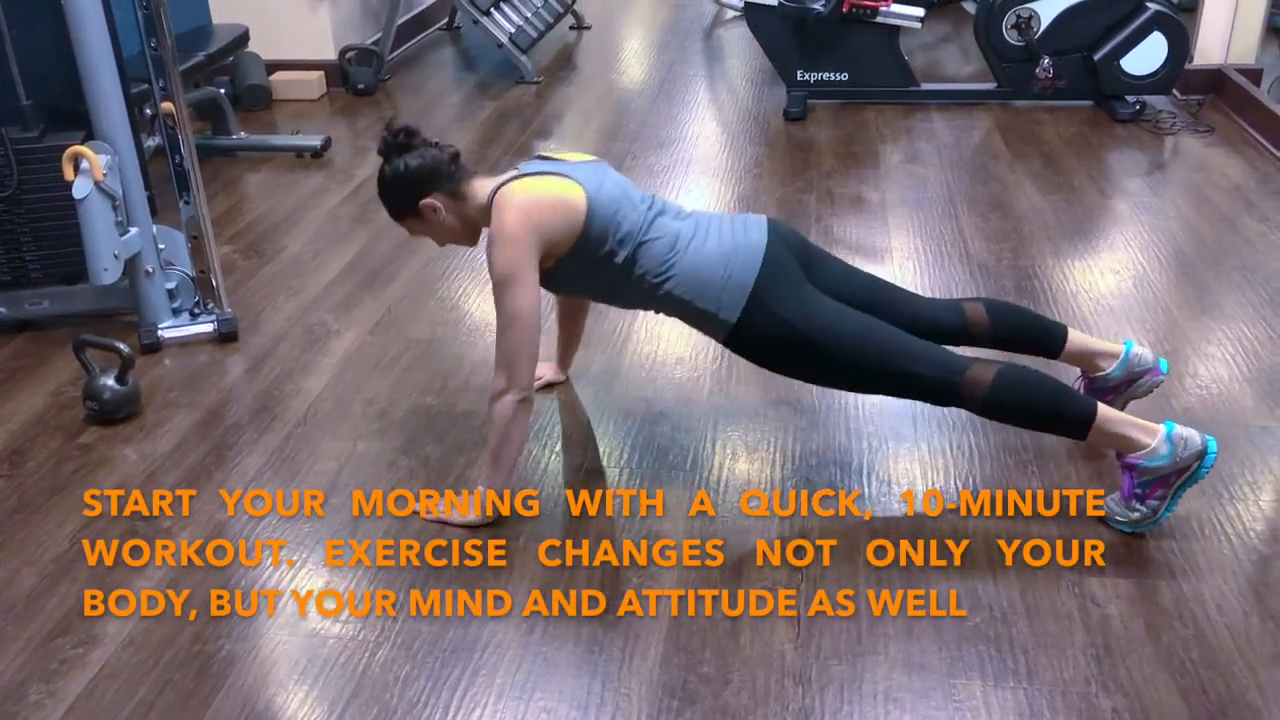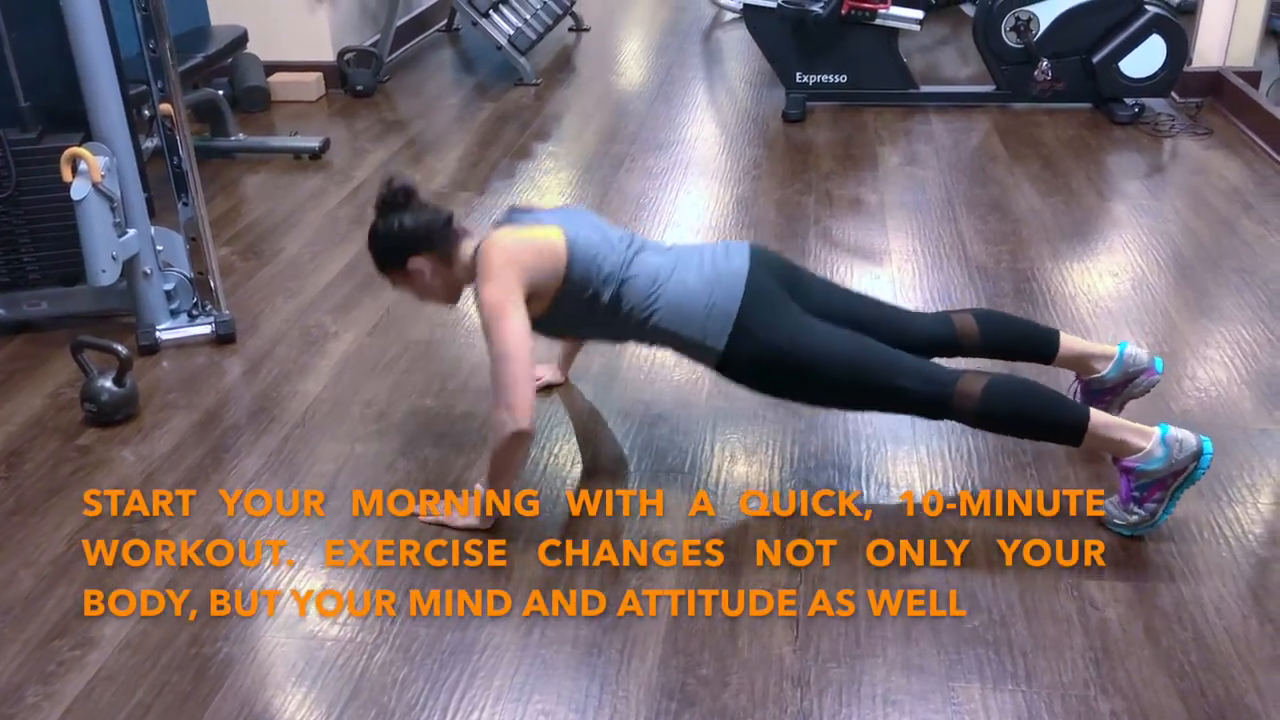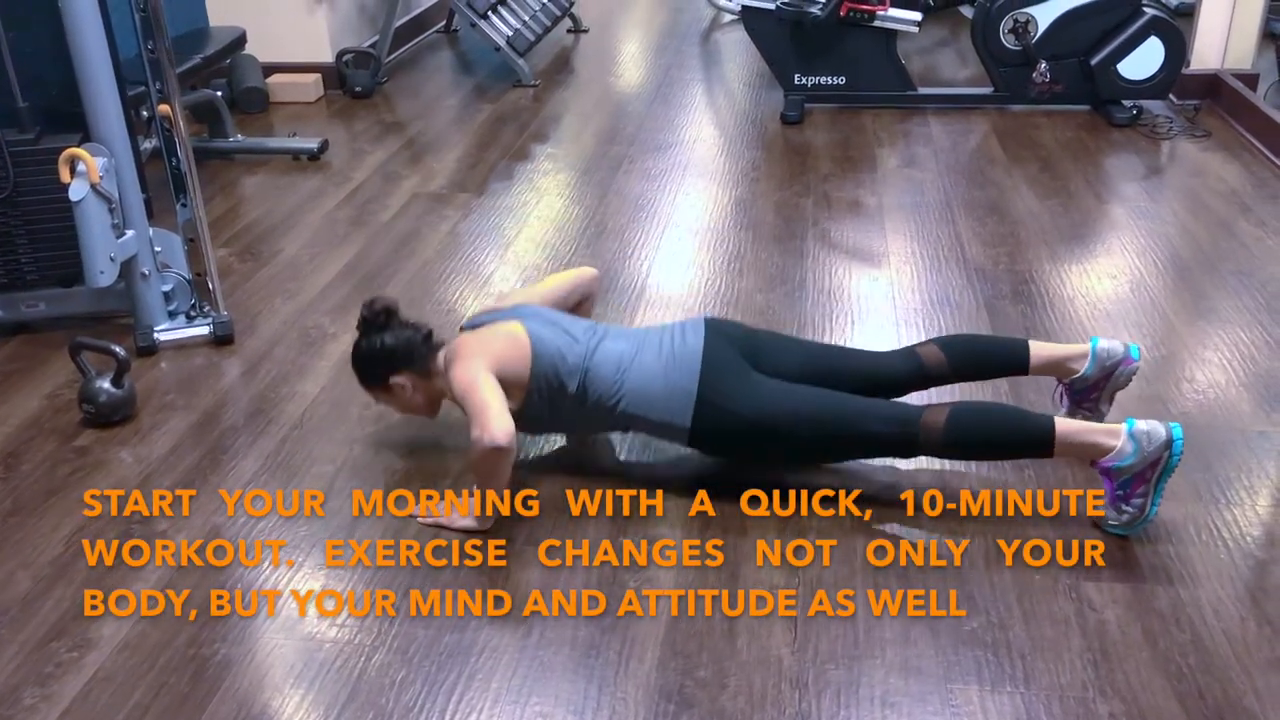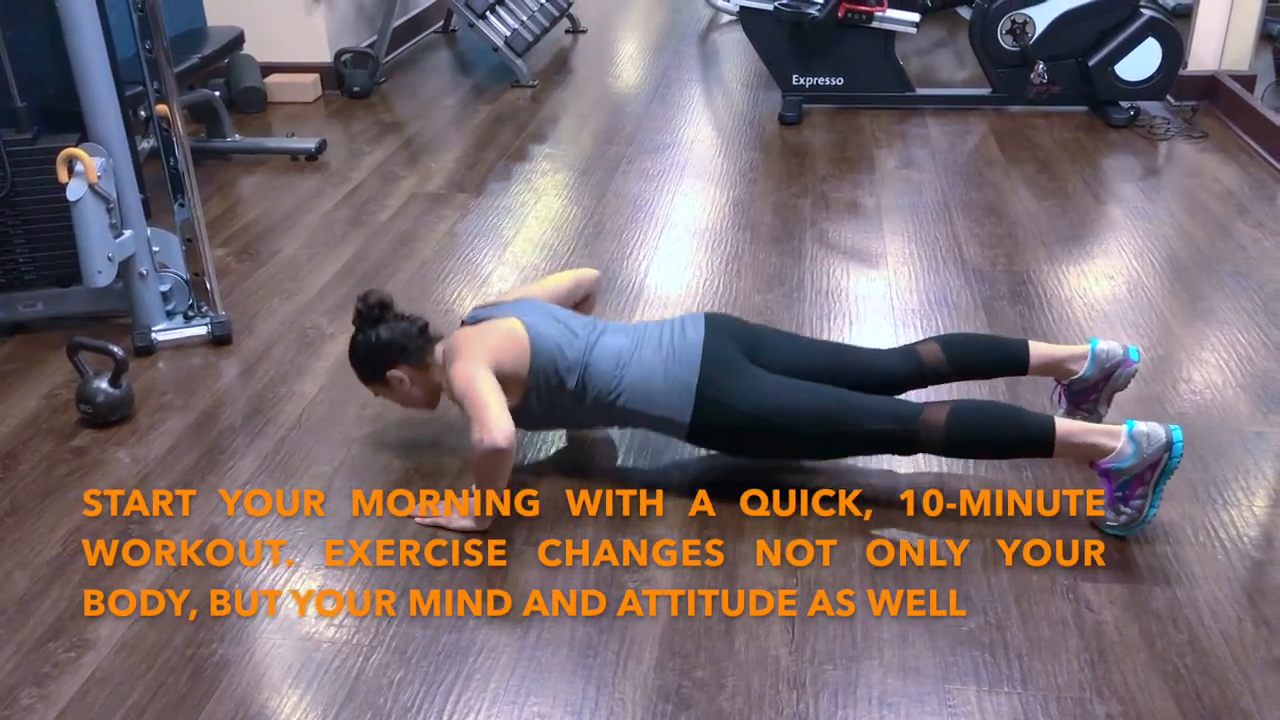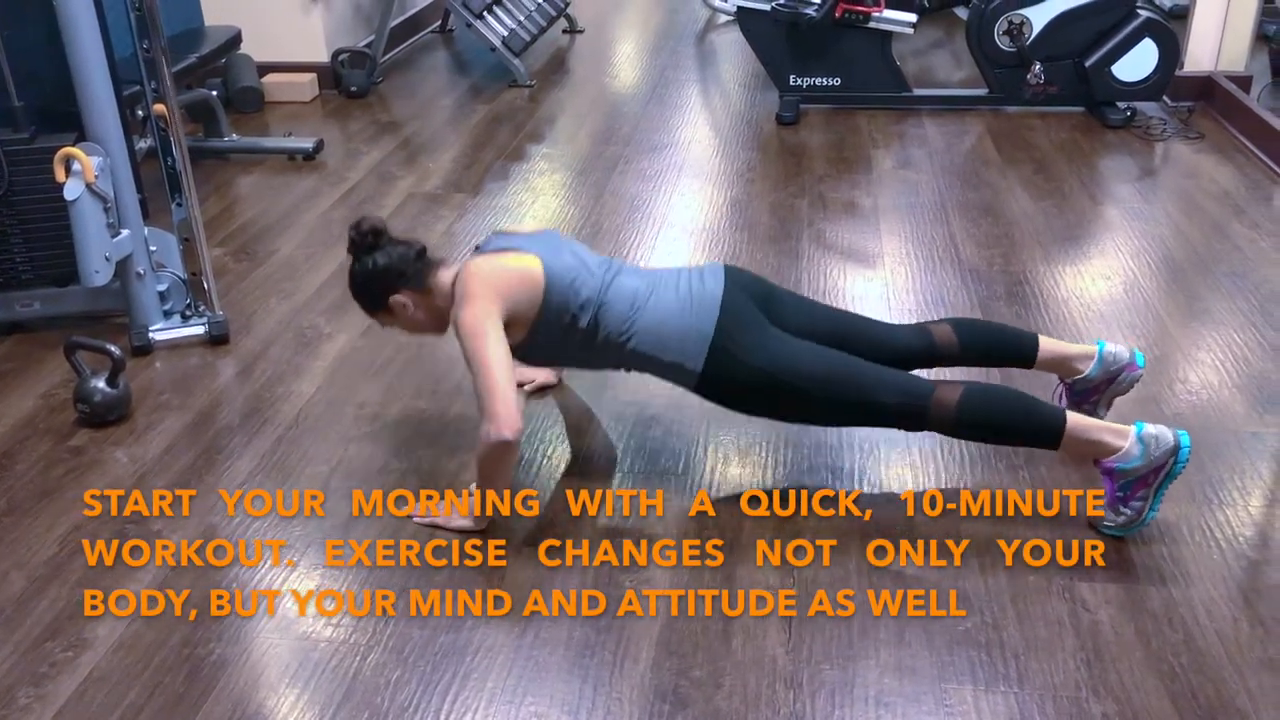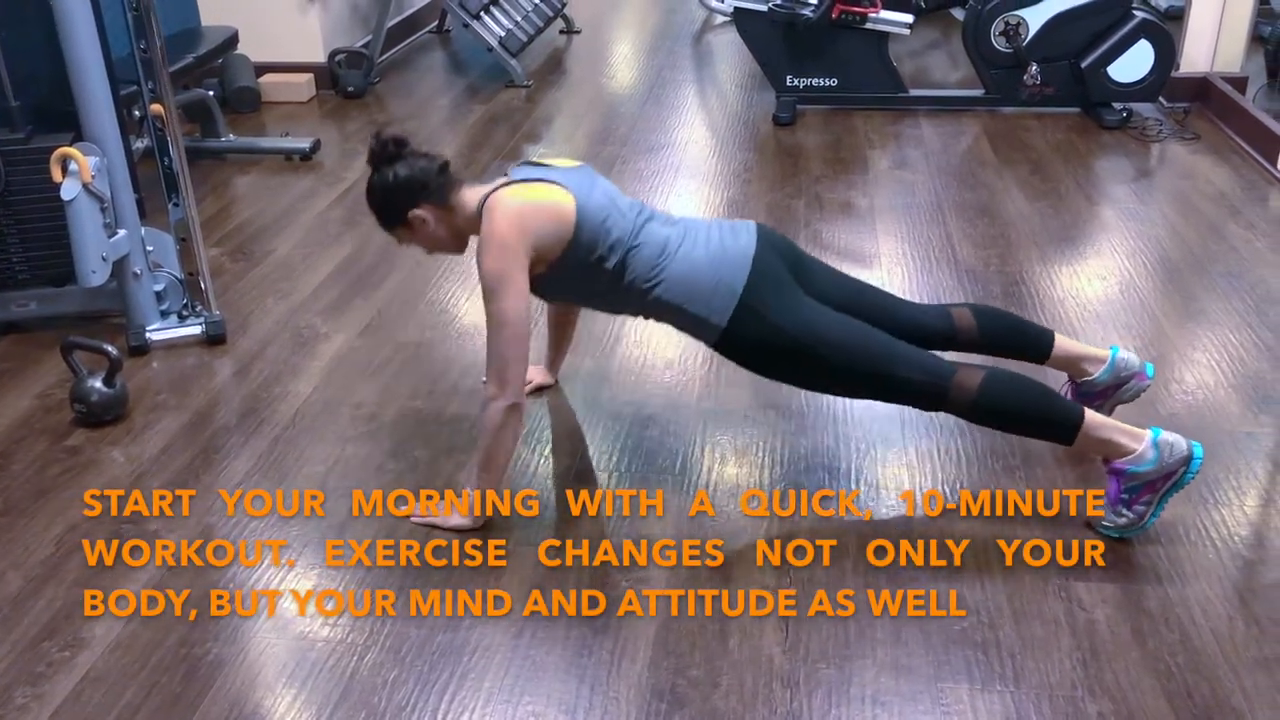
dt=0.3s
person 1, frame 1
left shoulder: (510, 227)
right shoulder: (537, 172)
left elbow: (510, 389)
left wrist: (483, 503)
right wrist: (566, 364)
left hip: (748, 301)
right hip: (757, 246)
left knee: (937, 375)
right knee: (934, 321)
left ankle: (1159, 448)
right ankle: (1114, 360)
person 1, frame 2
left shoulder: (494, 274)
right shoulder: (521, 224)
left elbow: (513, 420)
left wrist: (483, 507)
right wrist: (561, 365)
left hip: (732, 328)
right hip: (737, 271)
left knee: (926, 388)
right knee: (926, 334)
left ankle: (1150, 450)
right ankle: (1107, 361)
person 1, frame 3
left shoulder: (466, 366)
right shoulder: (497, 319)
left elbow: (495, 435)
right elbow: (586, 276)
left wrist: (484, 510)
left hip: (706, 405)
right hip: (702, 344)
left knee: (900, 426)
right knee: (890, 370)
left ankle: (1122, 443)
right ankle: (1085, 357)
person 1, frame 4
left shoulder: (464, 365)
right shoulder: (492, 315)
left elbow: (496, 439)
right elbow: (588, 277)
left wrist: (483, 511)
left hip: (705, 401)
right hip: (703, 340)
left knee: (896, 422)
right knee: (889, 368)
left ankle: (1122, 444)
right ankle: (1083, 359)
person 1, frame 5
left shoulder: (472, 302)
right shoulder: (496, 249)
left elbow: (502, 433)
left wrist: (479, 509)
right wrist: (555, 368)
left hip: (716, 351)
right hip: (717, 291)
left knee: (906, 398)
right knee: (904, 344)
left ankle: (1132, 450)
right ankle: (1091, 361)
person 1, frame 6
left shoulder: (499, 235)
right shoulder: (527, 180)
left elbow: (502, 393)
left wrist: (477, 505)
right wrist: (555, 368)
left hip: (737, 308)
right hip: (746, 252)
left knee: (924, 378)
right knee: (925, 324)
left ankle: (1143, 452)
right ankle: (1099, 365)
